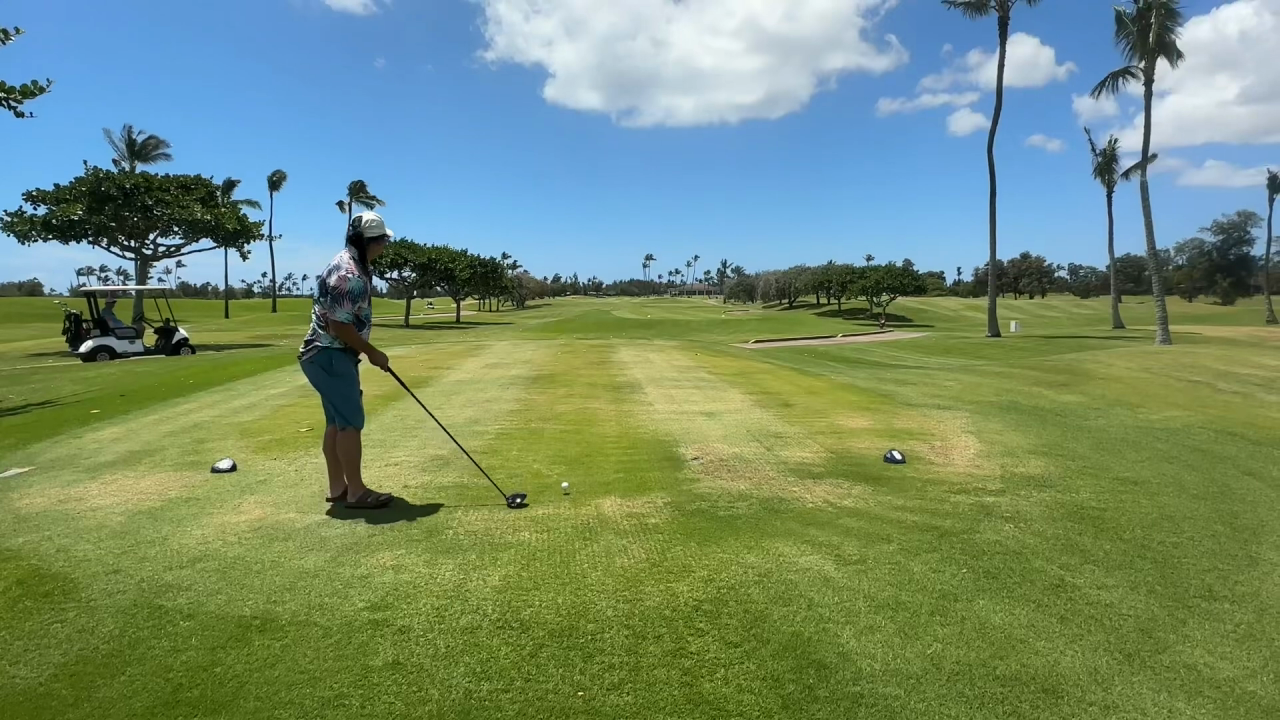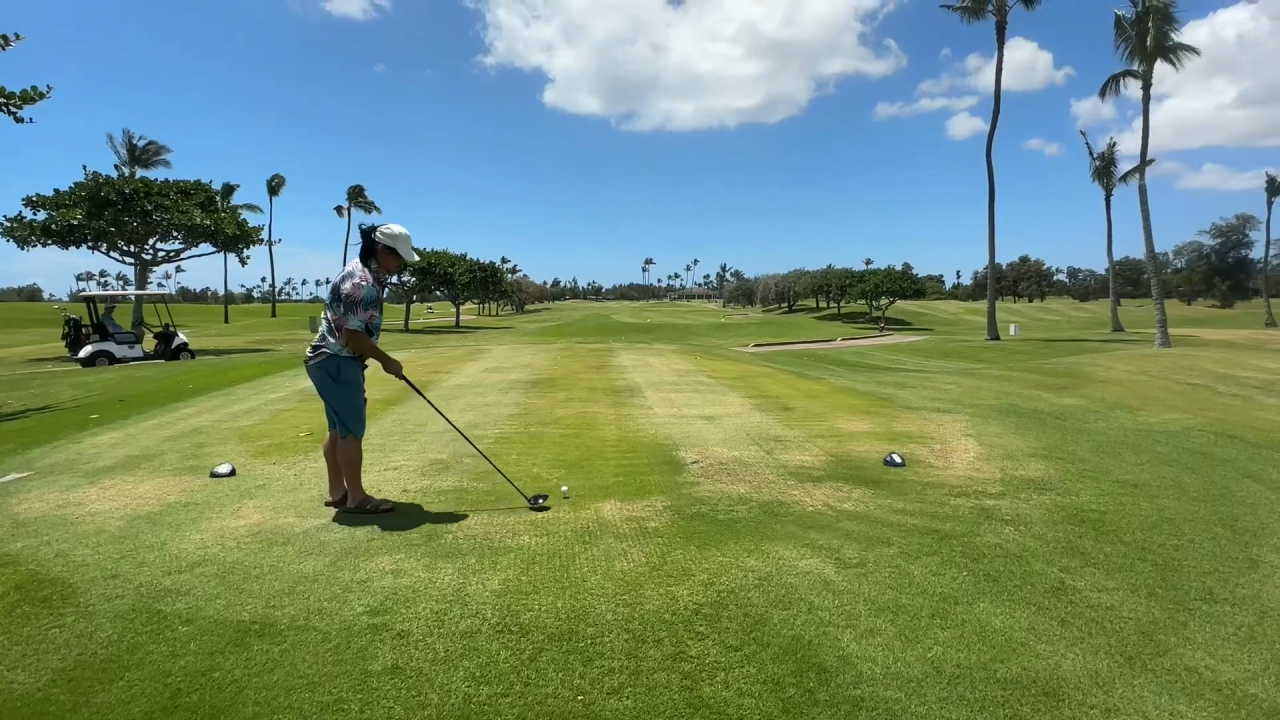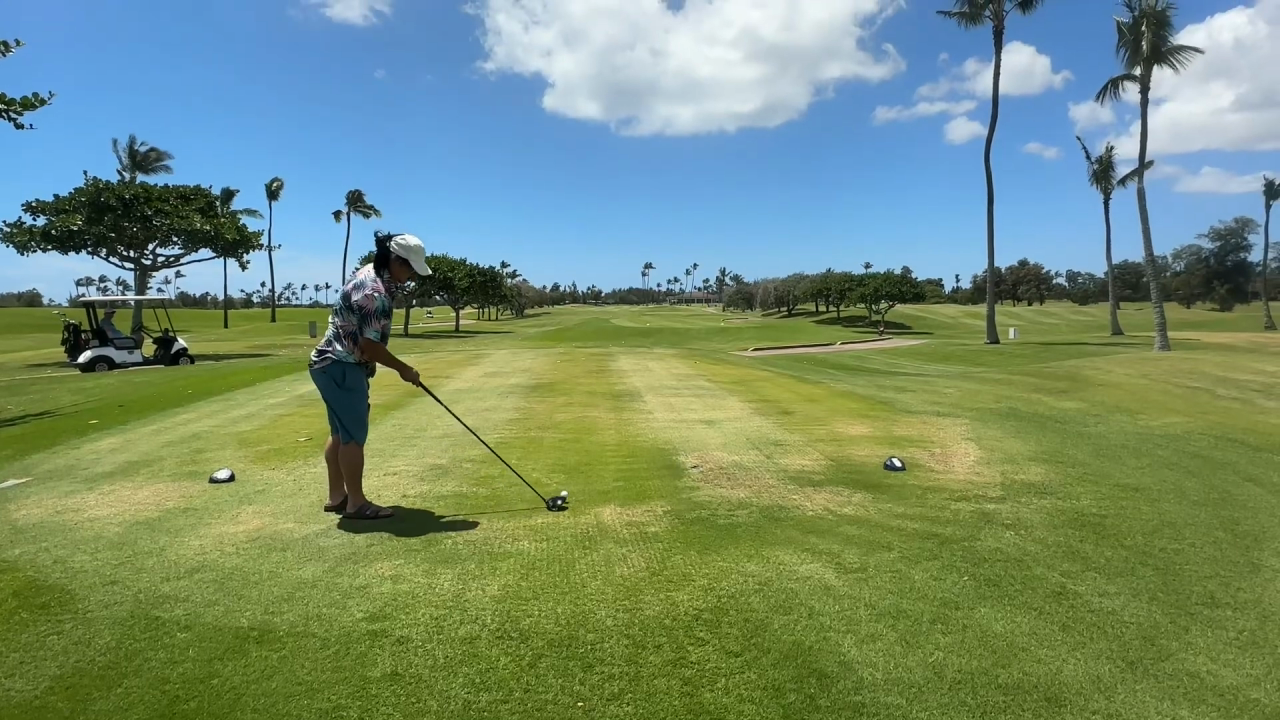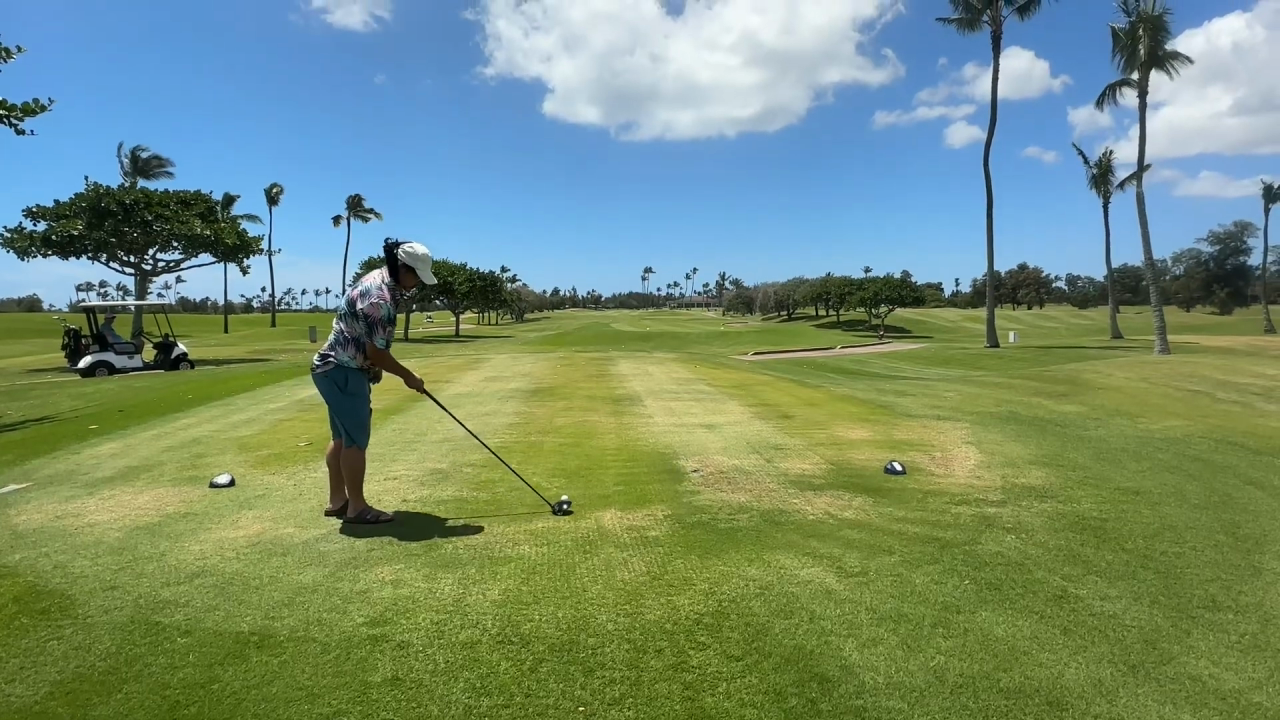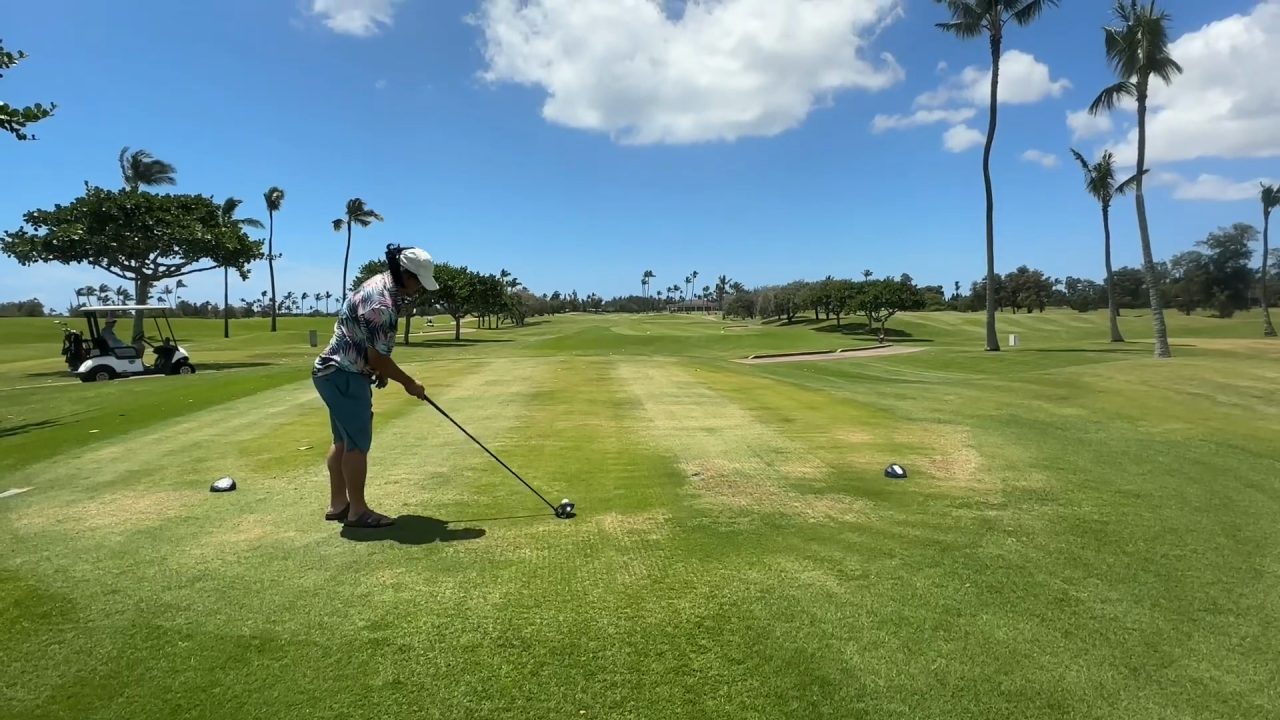
dt=0.4s
person 1, frame 1
left shoulder: (353, 265)
right shoulder: (348, 275)
right elbow: (339, 325)
left wrist: (363, 351)
right wrist: (372, 352)
left hip: (332, 355)
right hip: (329, 356)
left knee: (337, 422)
right knee: (350, 421)
left ankle: (338, 486)
right ankle: (356, 491)
person 1, frame 2
left shoulder: (366, 270)
right shoulder: (362, 283)
right elbow: (352, 333)
left wrist: (376, 358)
right wrist: (386, 361)
left hip: (331, 359)
right hip: (336, 362)
left knee: (338, 428)
right knee: (351, 428)
left ankle: (337, 490)
right ankle: (356, 497)
person 1, frame 3
left shoulder: (373, 274)
right shoulder: (373, 292)
right elbow: (370, 344)
left wrist: (369, 362)
right wrist: (403, 369)
left hip: (335, 363)
right hip: (341, 367)
left knee: (340, 432)
right knee: (353, 434)
left ankle: (337, 496)
right ankle: (356, 502)
person 1, frame 4
left shoulder: (379, 278)
right shoulder: (379, 299)
right elbow: (376, 351)
left wrist: (375, 367)
right wrist: (407, 376)
left hip: (335, 367)
right hip: (343, 371)
left knee: (342, 436)
right knee: (356, 438)
left ankle: (338, 500)
right ankle: (356, 507)
person 1, frame 5
left shoulder: (381, 284)
right shoulder: (380, 305)
right elbow: (377, 357)
left wrist: (383, 371)
right wrist: (408, 383)
left hip: (337, 371)
right hip: (344, 375)
left knee: (343, 440)
right knee: (358, 441)
left ankle: (338, 504)
right ankle: (357, 511)
